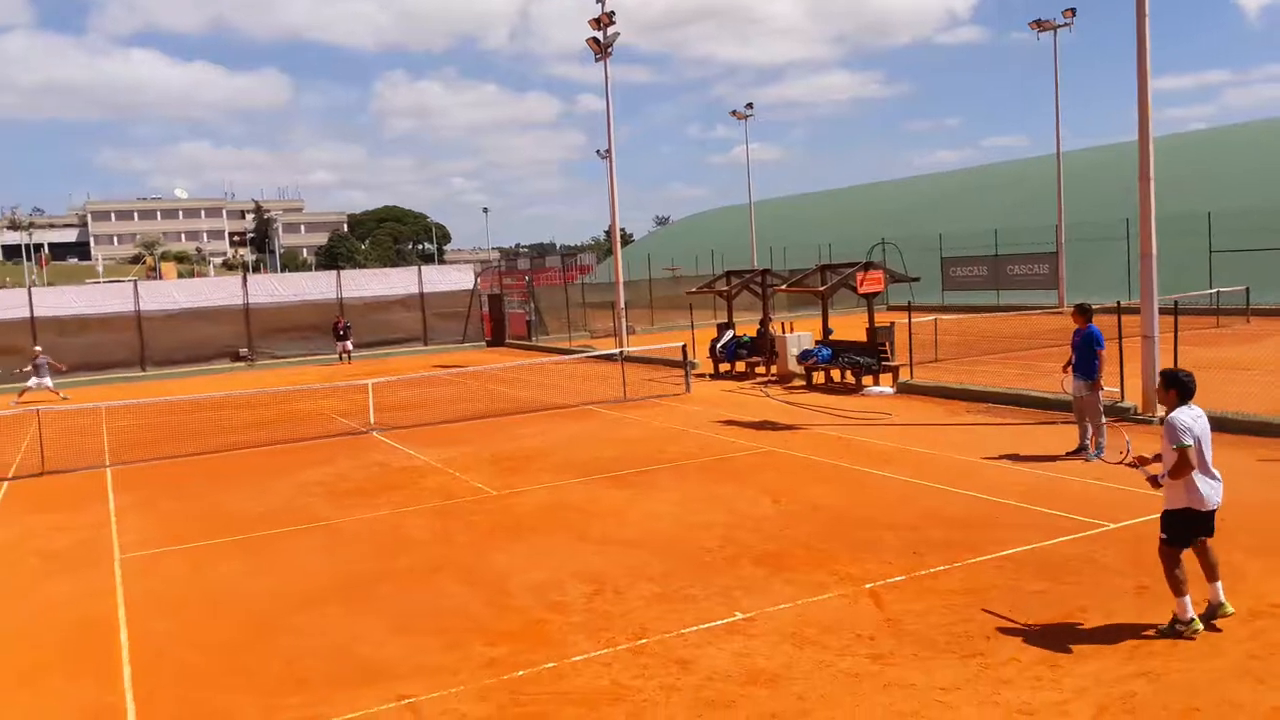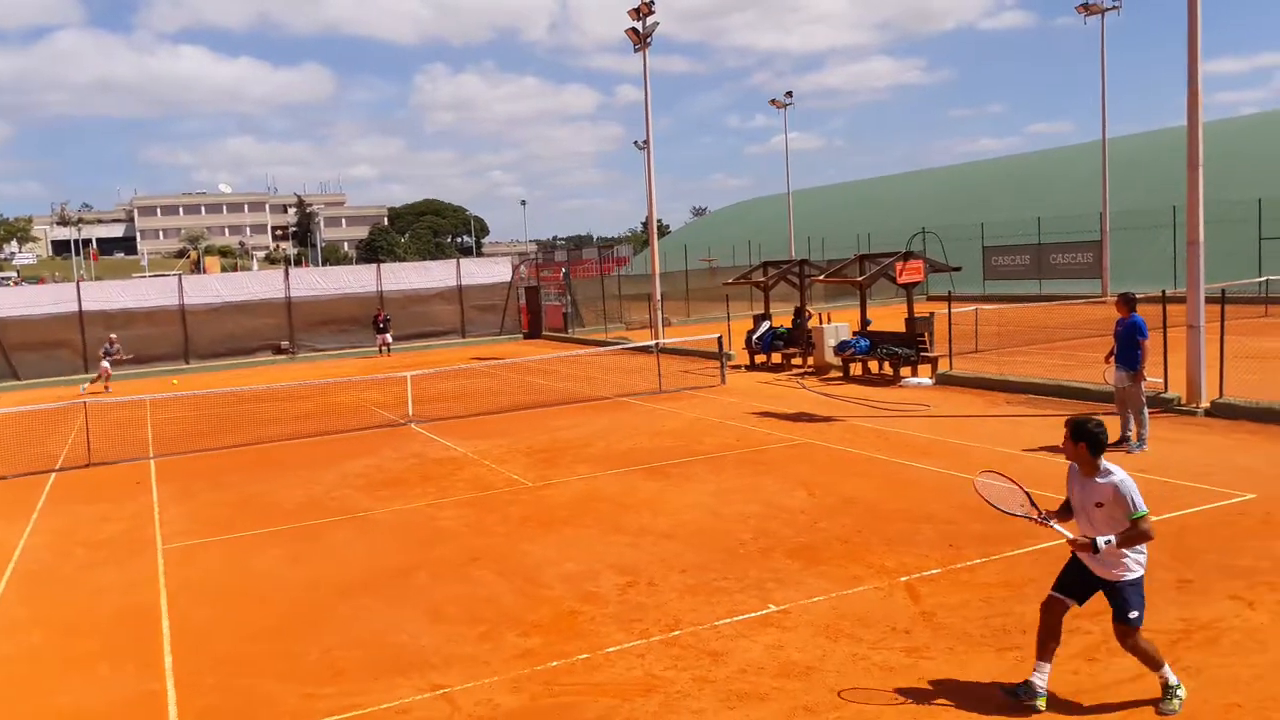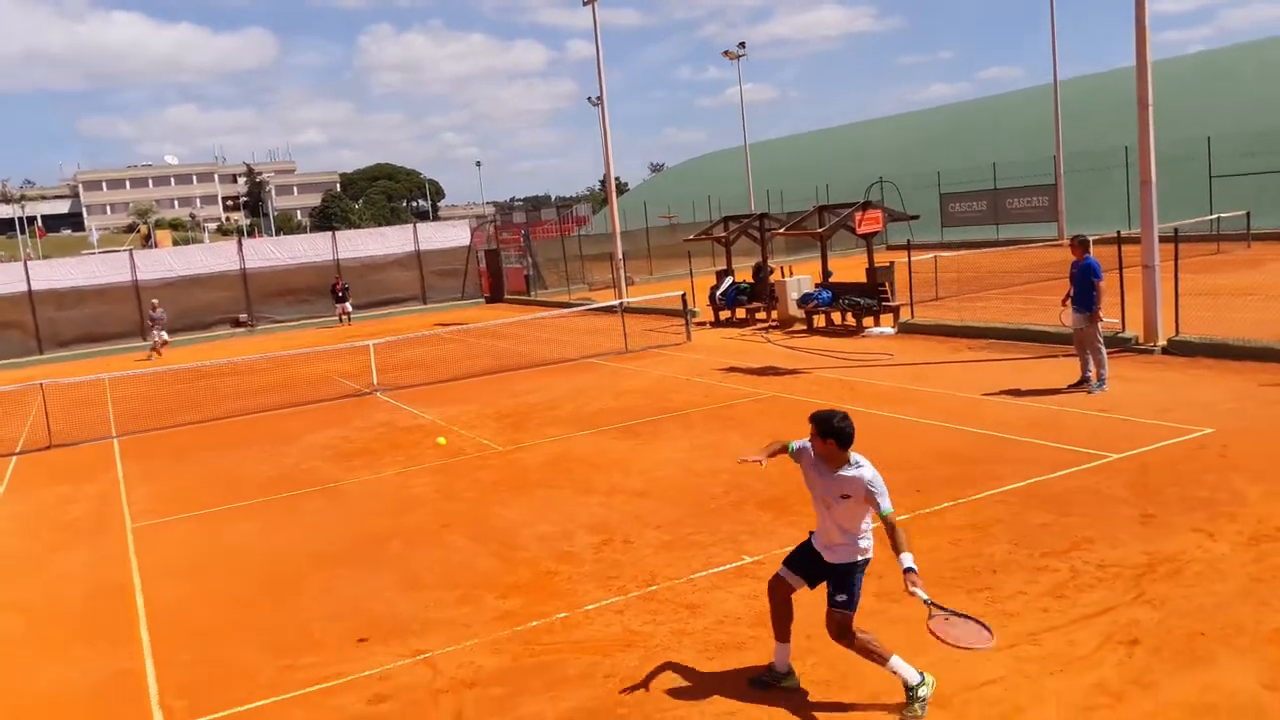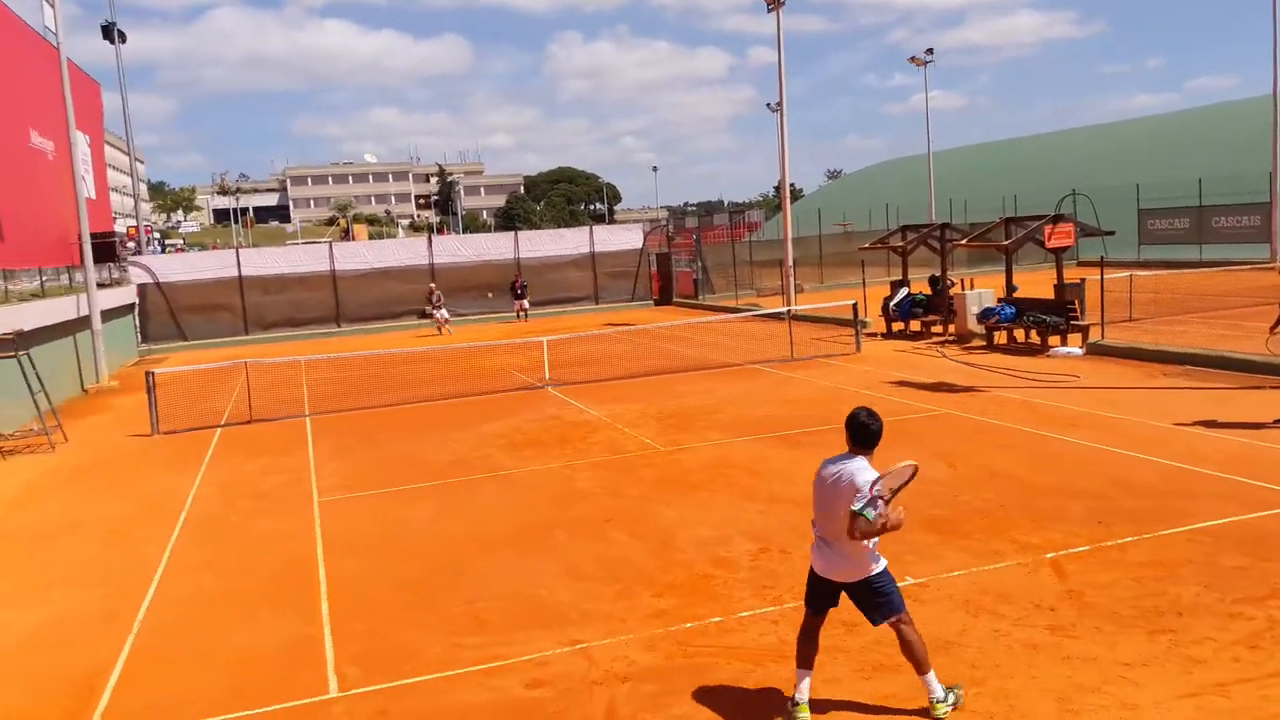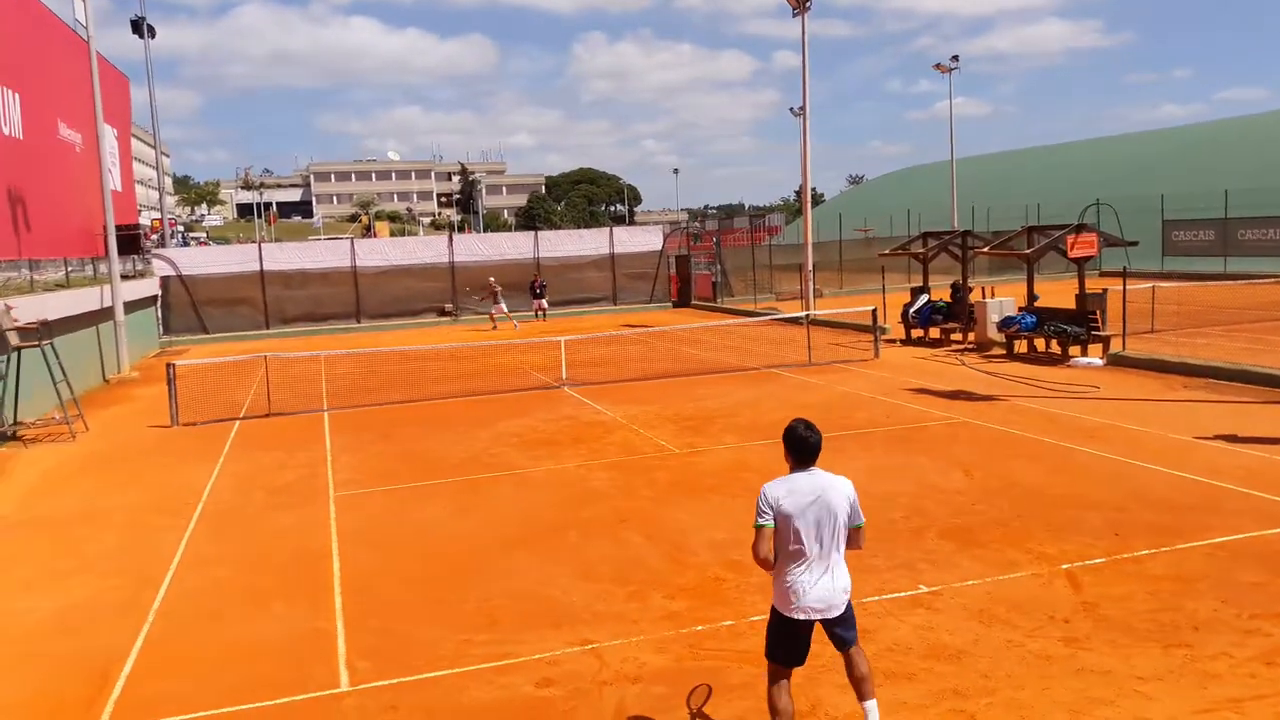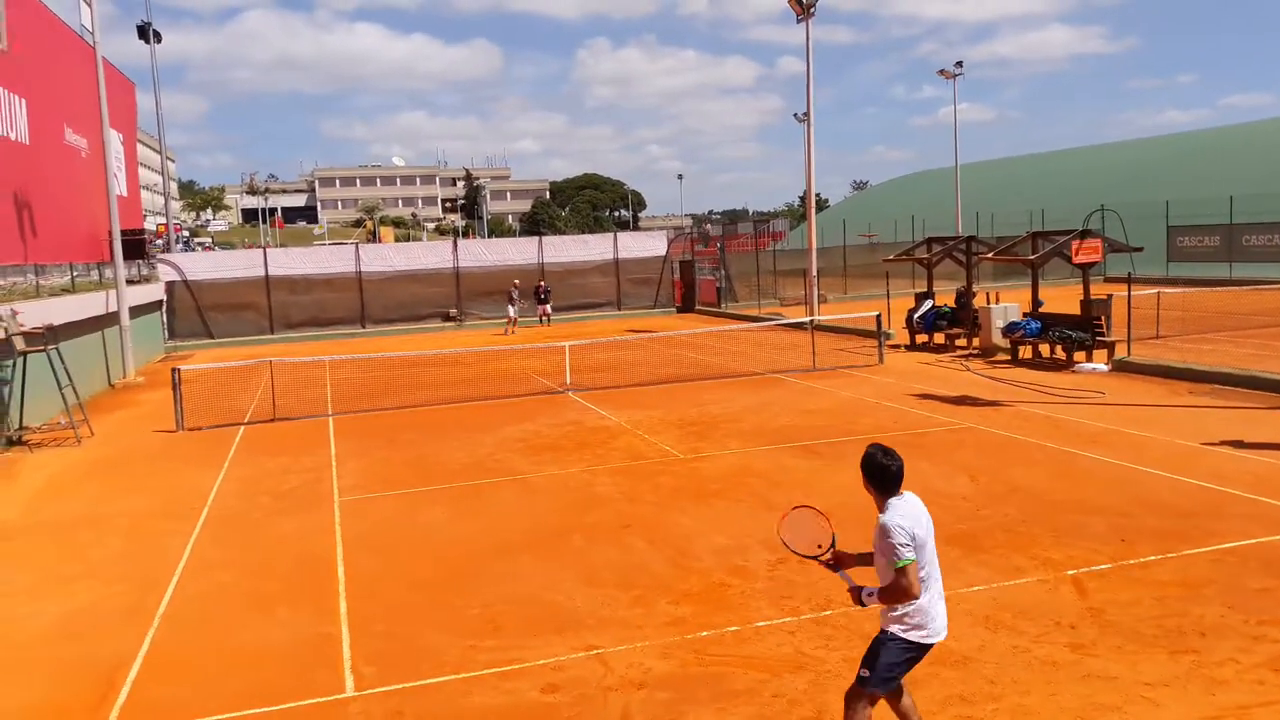
dt=0.7s
person 1, frame 1
left shoulder: (1175, 420)
right shoulder: (1196, 413)
left elbow: (1188, 463)
left wrist: (1161, 479)
right wrist: (1153, 459)
left hip: (1187, 499)
right hip: (1208, 495)
left knee: (1169, 553)
right knee: (1201, 543)
left ankle: (1186, 619)
right ankle: (1219, 602)
person 1, frame 2
left shoulder: (1119, 483)
right shoulder: (1075, 471)
left elbow: (1145, 532)
left wrist: (1098, 544)
right wrist: (1056, 515)
left hip: (1122, 567)
right hip: (1087, 559)
left knee: (1127, 636)
right knee: (1051, 609)
left ankle: (1172, 685)
right ankle: (1037, 687)
person 1, frame 3
left shoulder: (866, 477)
right shoulder: (812, 452)
left elbow: (891, 524)
right elbow: (784, 445)
left wrist: (908, 565)
right wrist: (763, 455)
left hip: (848, 557)
right hip: (821, 544)
left knee: (840, 630)
right knee: (777, 589)
left ankle: (915, 682)
right ankle: (782, 668)
person 1, frame 4
left shoulder: (825, 467)
right shoulder: (866, 478)
right elbow: (856, 532)
right wrist: (891, 521)
left hip: (822, 563)
right hip: (861, 568)
left knee: (812, 622)
right knee: (904, 625)
person 1, frame 5
left shoulder: (771, 492)
right shoulder: (843, 487)
left elbow: (761, 554)
right elbow: (857, 541)
left wrist: (777, 566)
left hip: (792, 600)
right hip: (836, 593)
left knee: (778, 676)
right knee: (851, 650)
person 1, frame 6
left shoulder: (892, 523)
right shoulder: (911, 502)
left elbow: (909, 588)
left wrist: (866, 595)
right wrist: (853, 558)
left hip: (909, 627)
right hip: (930, 620)
right knee: (888, 680)
